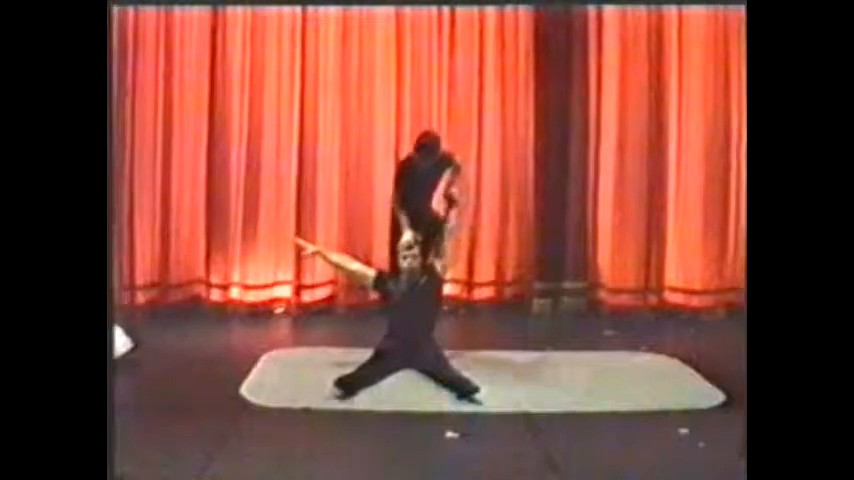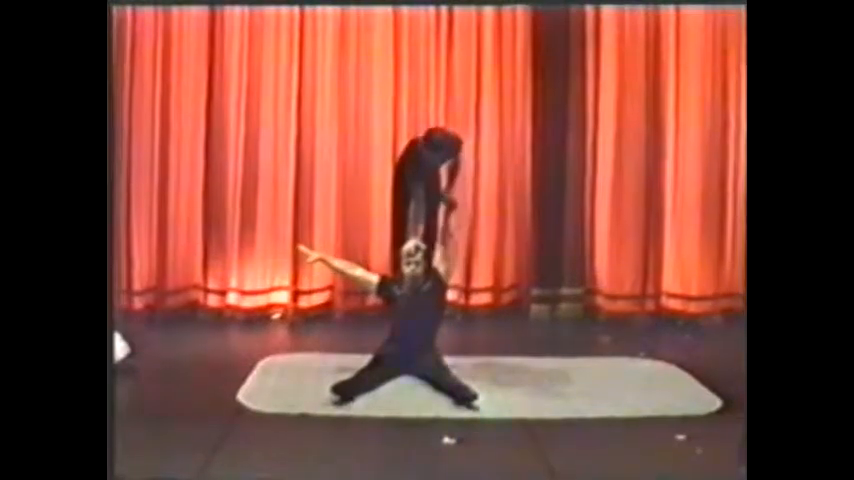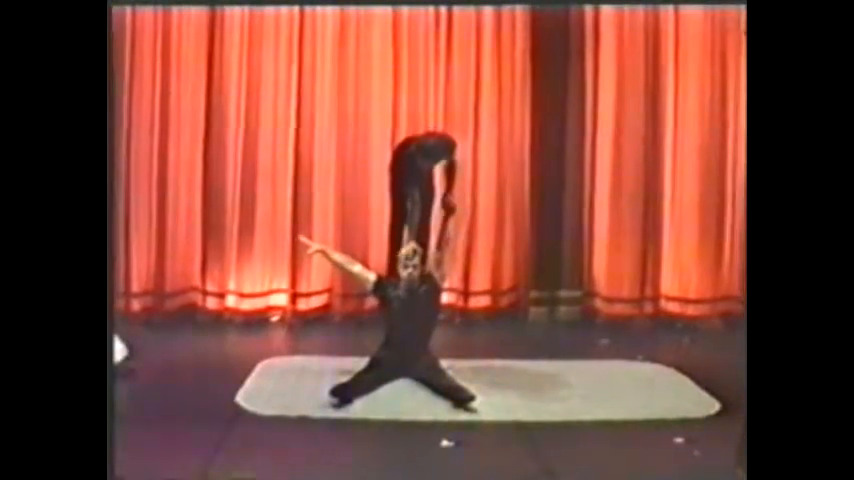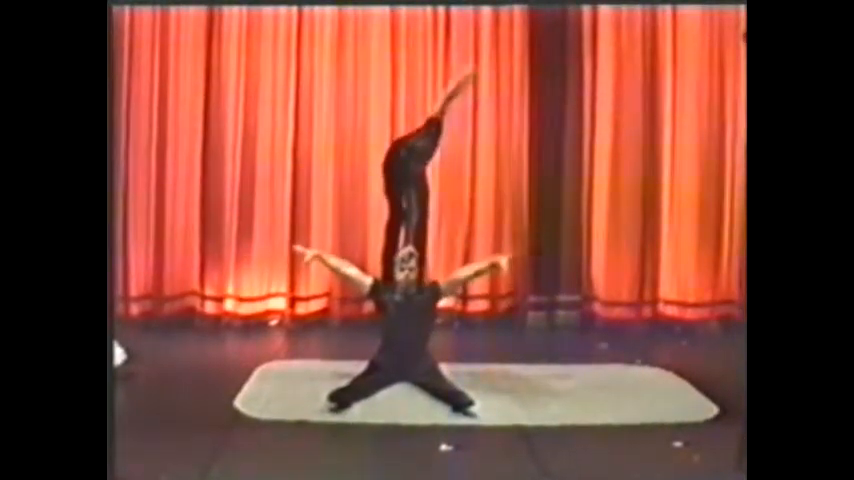
dt=0.7s
person 1, frame 1
left shoulder: (432, 277)
right shoulder: (390, 282)
right elbow: (352, 265)
right wrist: (320, 251)
left hip: (424, 349)
right hip: (393, 348)
left knee: (453, 379)
right knee: (357, 380)
left ankle: (467, 393)
right ankle: (347, 389)
person 1, frame 2
left shoulder: (435, 284)
right shoulder: (394, 288)
left elbow: (444, 248)
right elbow: (357, 273)
left wrist: (448, 213)
right wrist: (322, 257)
left hip: (425, 356)
right hip: (394, 354)
left knee: (460, 394)
right knee: (359, 384)
left ankle: (465, 400)
right ankle: (343, 395)
person 1, frame 3
left shoulder: (430, 287)
right shoulder: (388, 289)
left elbow: (441, 251)
right elbow: (354, 267)
left wrist: (447, 216)
right wrist: (323, 250)
left hip: (421, 360)
right hip: (389, 359)
left knee: (459, 395)
right knee: (352, 389)
left ankle: (462, 402)
right ankle: (343, 398)
person 1, frame 4
left shoulder: (429, 294)
right shoulder: (384, 293)
left elbow: (460, 277)
right elbow: (349, 271)
left wrist: (489, 264)
right wrist: (320, 255)
left hip: (420, 363)
right hip: (387, 363)
left knee: (457, 400)
right knee: (349, 394)
left ankle: (462, 407)
right ankle: (339, 402)
person 2, frame 1
left shoulder: (444, 159)
right shoulder: (406, 167)
left elbow: (457, 167)
right elbow: (396, 201)
left wrist: (453, 186)
right wrist: (405, 230)
left hip: (424, 210)
right hip: (405, 211)
person 2, frame 2
left shoulder: (454, 143)
right shoulder: (415, 153)
left elbow: (455, 163)
right elbow: (417, 200)
left wrist: (448, 190)
left hip: (430, 173)
right hip: (408, 175)
left knee: (431, 222)
right knee: (402, 219)
right ankle: (400, 272)
person 2, frame 3
left shoulder: (446, 145)
right shoulder: (407, 156)
left elbow: (451, 164)
left wrist: (448, 194)
left hip: (423, 174)
right hip: (404, 172)
left knee: (423, 220)
right knee: (400, 217)
right ankle: (393, 273)
person 2, frame 4
left shoulder: (428, 138)
right shoulder: (399, 161)
left elbow: (444, 104)
left wrist: (458, 86)
left hip: (414, 177)
right hip: (399, 177)
left knee: (419, 219)
right knee: (398, 218)
left ankle: (416, 274)
right ankle: (389, 276)
